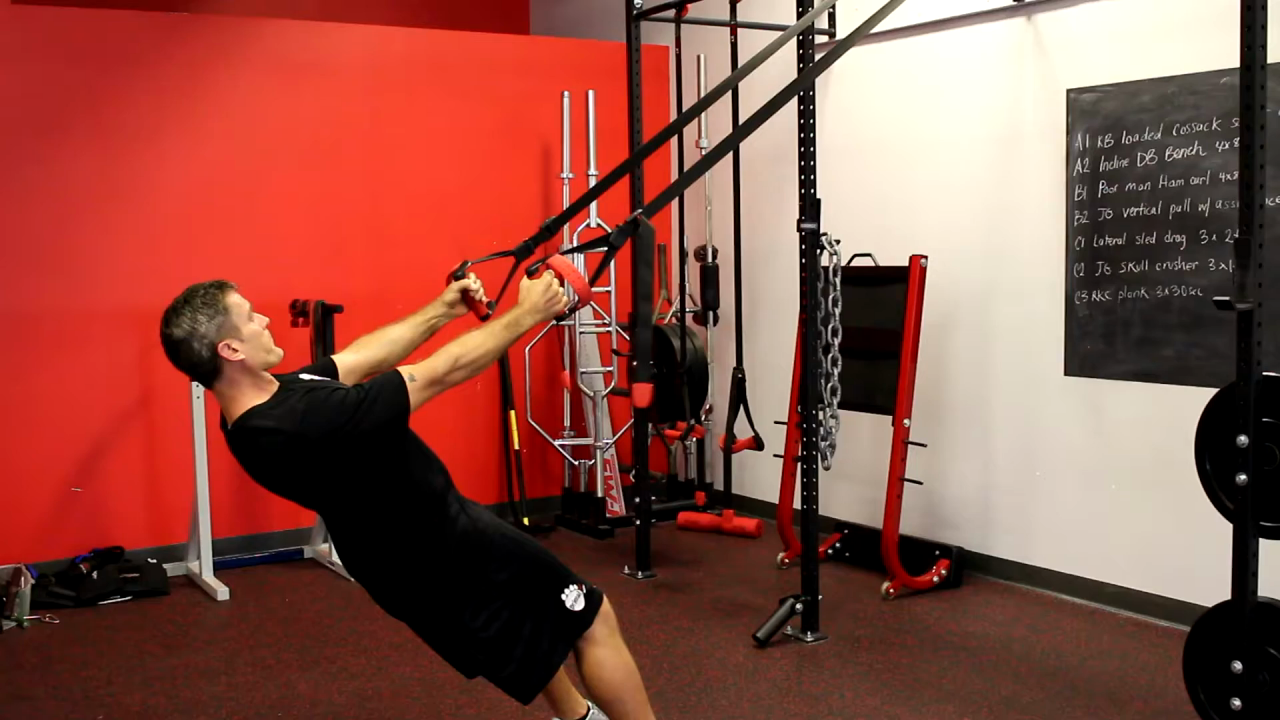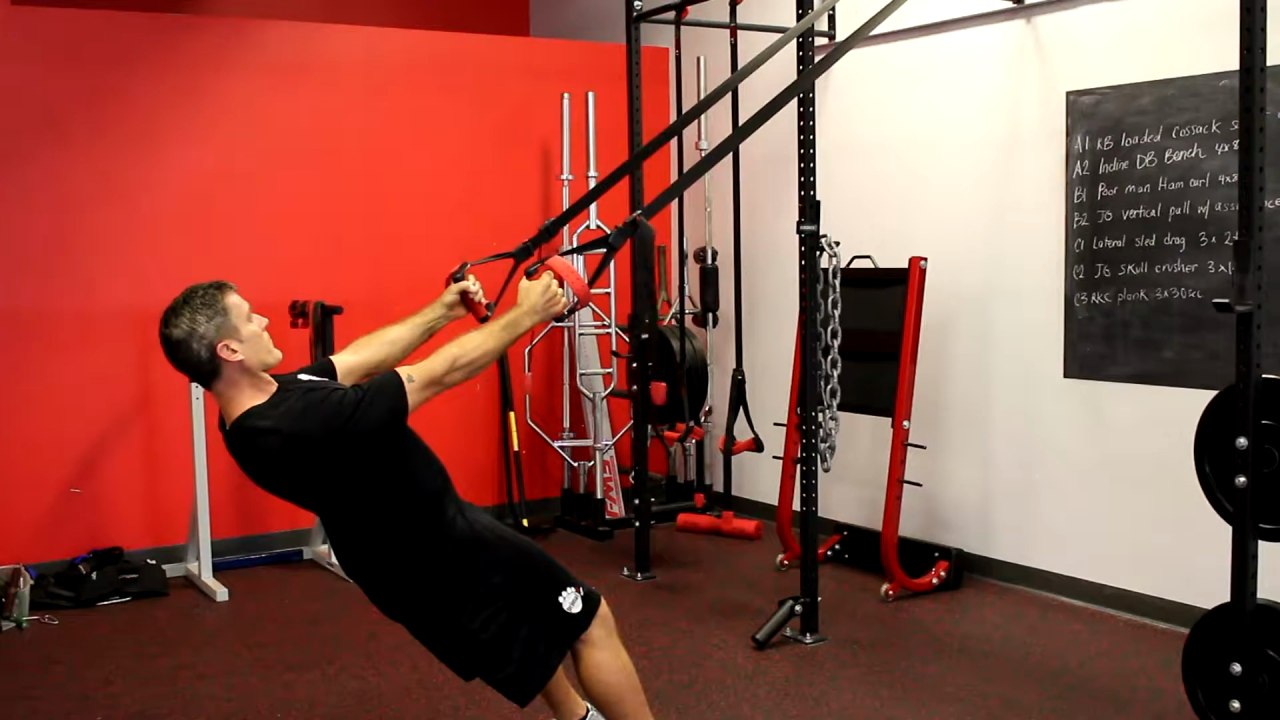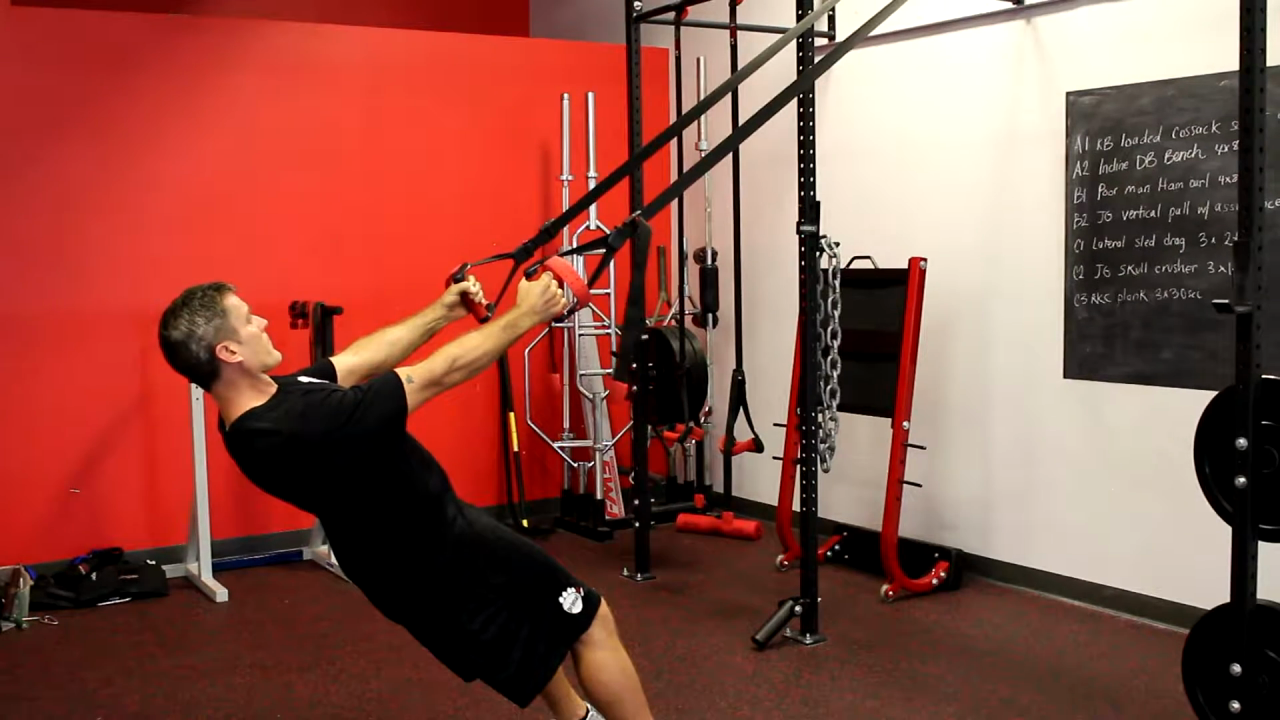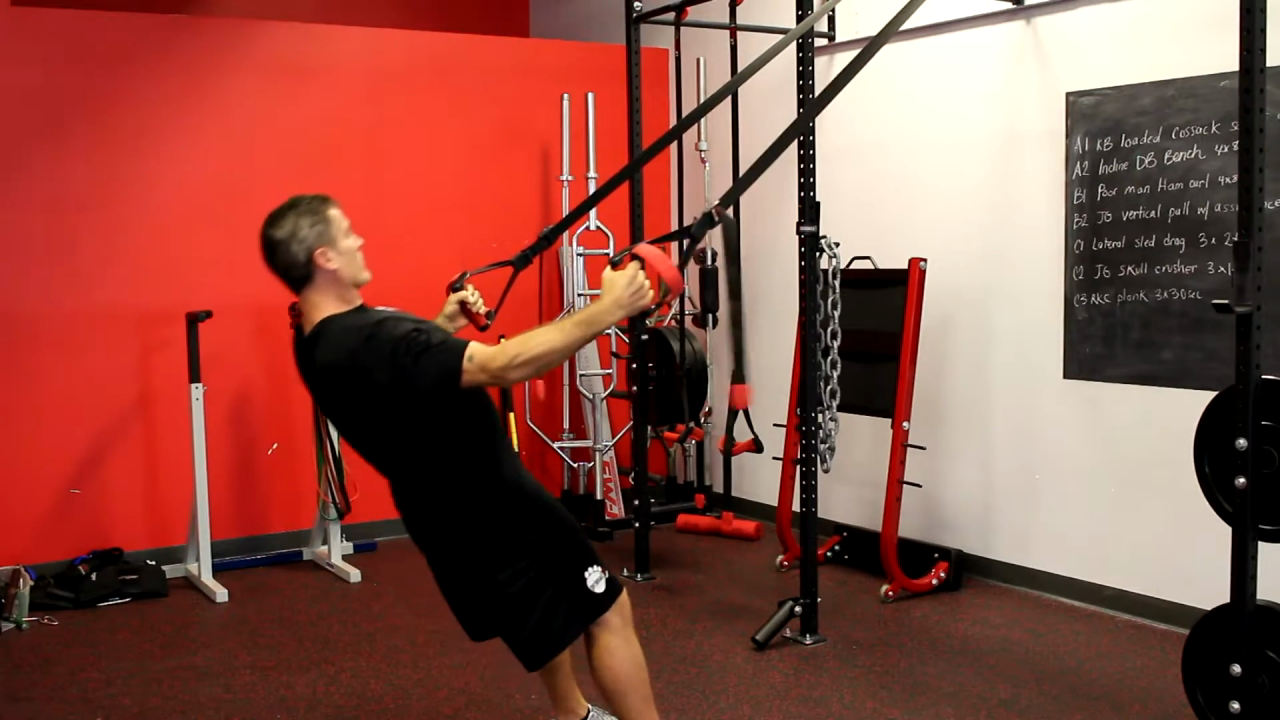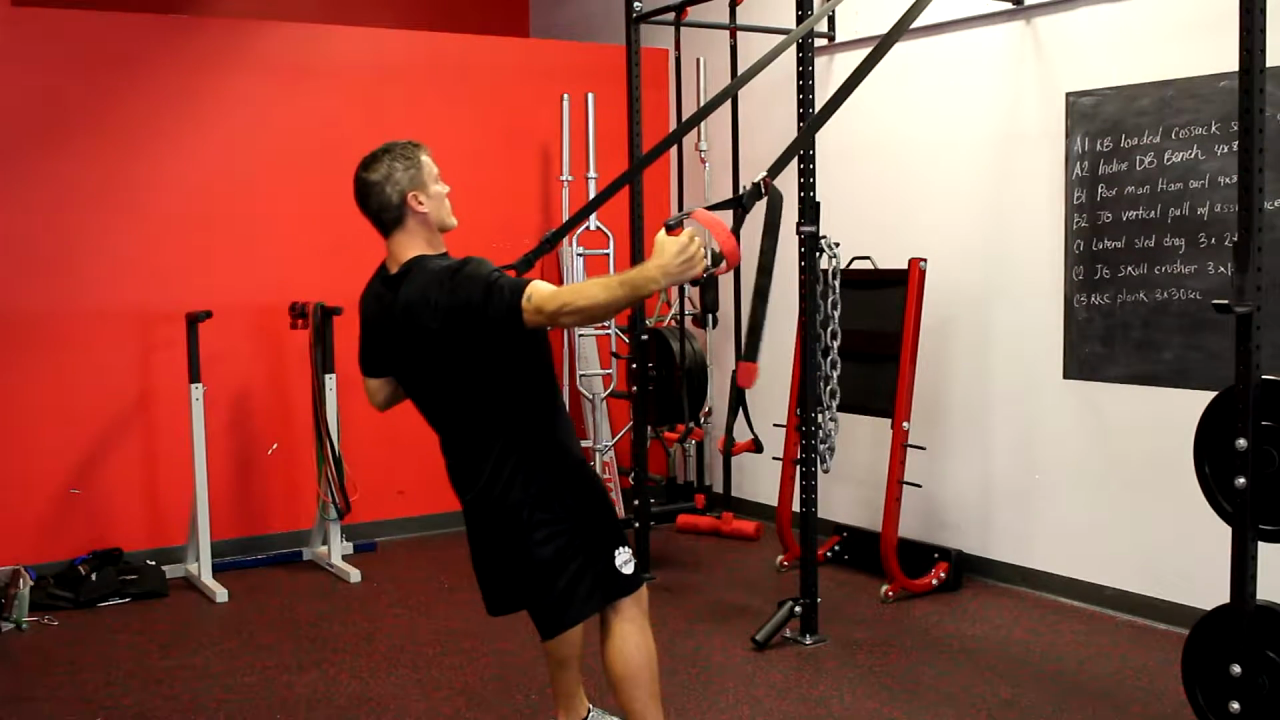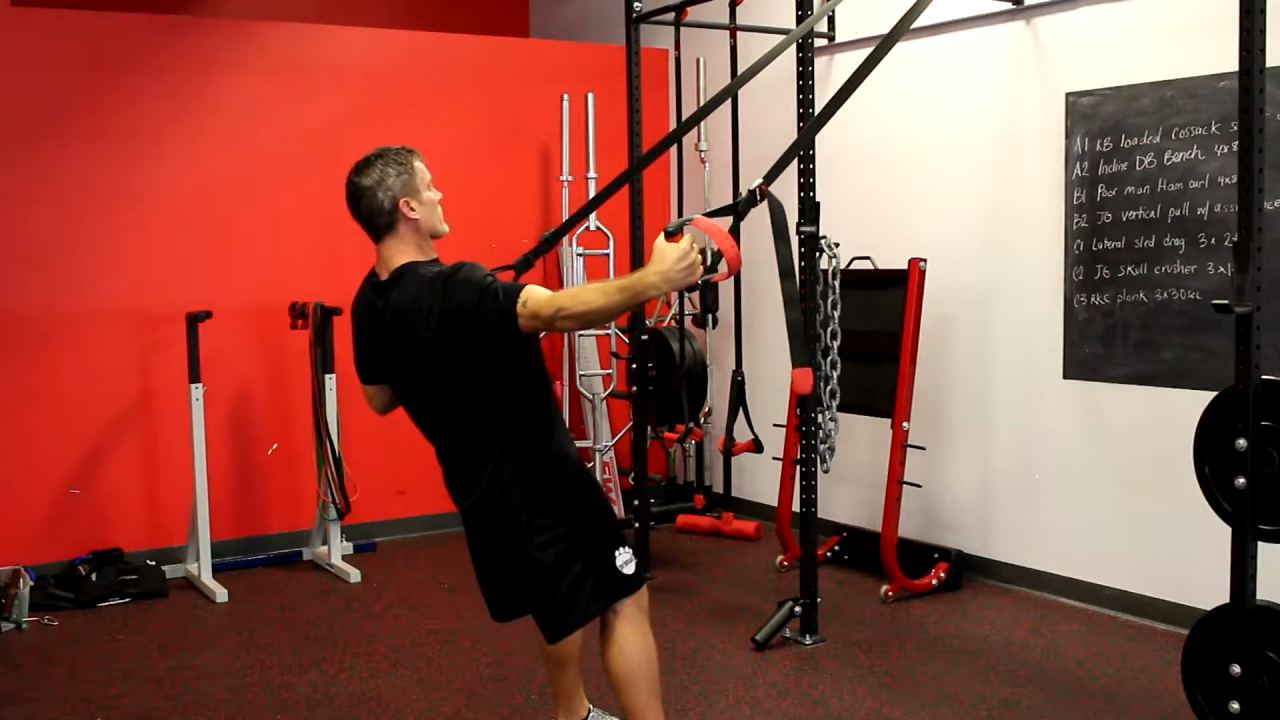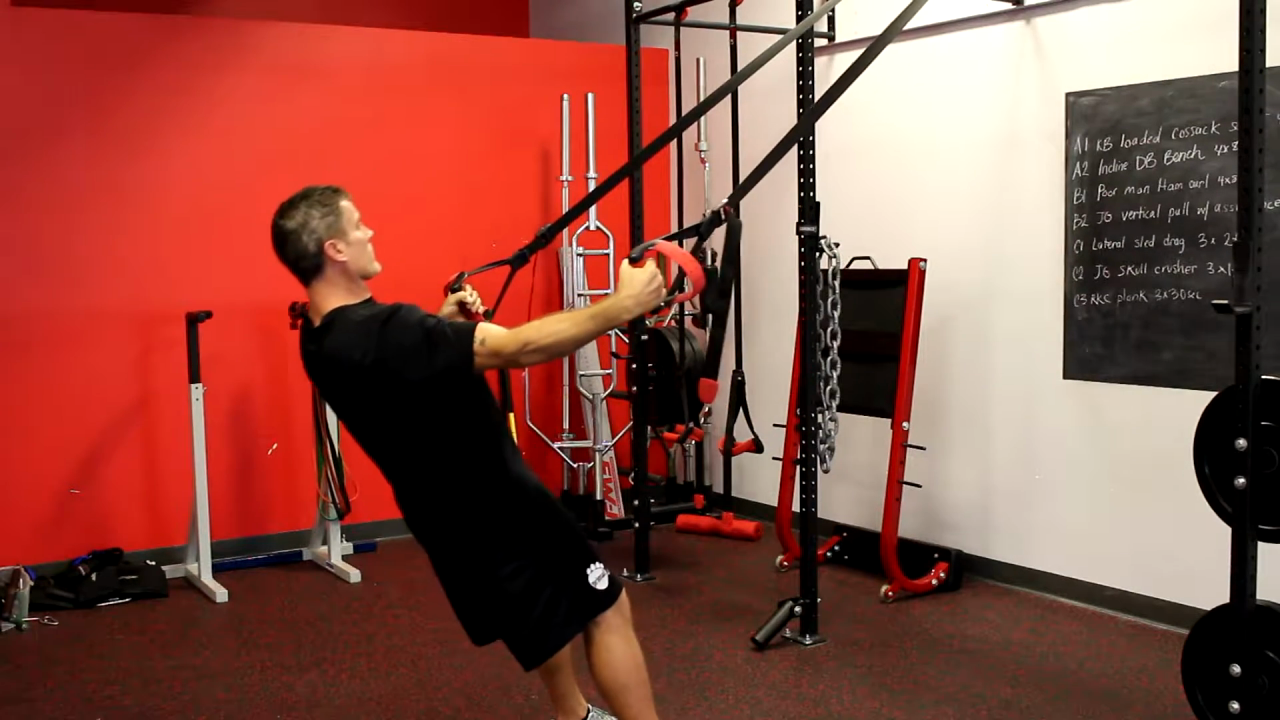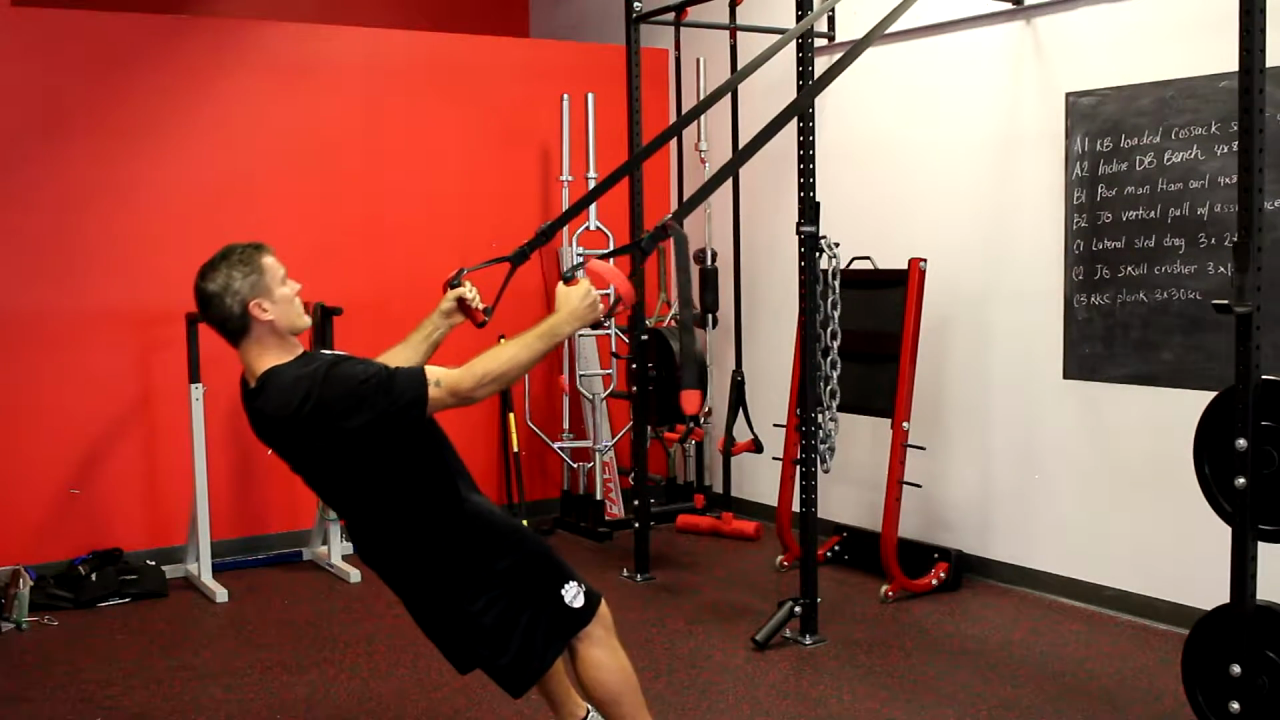
dt=0.7s
person 1, frame 1
left shoulder: (265, 406)
right shoulder: (309, 421)
left elbow: (360, 357)
right elbow: (441, 372)
left wrist: (442, 308)
right wrist: (527, 312)
left hip: (420, 540)
right hip: (446, 554)
left knee: (544, 614)
right knee: (595, 620)
person 1, frame 2
left shoulder: (265, 403)
right shoulder: (308, 423)
left elbow: (360, 358)
right elbow: (440, 373)
left wrist: (442, 310)
right wrist: (526, 314)
left hip: (419, 543)
right hip: (444, 559)
right knee: (592, 623)
person 1, frame 3
left shoulder: (262, 407)
right shoulder: (306, 425)
left elbow: (360, 360)
right elbow: (438, 374)
left wrist: (442, 311)
right wrist: (525, 314)
left hip: (416, 540)
right hip: (441, 558)
left knee: (545, 615)
right knee: (593, 625)
person 1, frame 4
left shoulder: (324, 340)
right shoulder: (365, 343)
right elbow: (502, 366)
left wrist: (445, 324)
right wrist: (608, 309)
left hip: (450, 502)
right hip: (484, 506)
left knee: (557, 607)
right knee: (608, 613)
person 1, frame 5
left shoulder: (380, 297)
right shoulder: (457, 284)
left elbow: (380, 393)
right elbow: (560, 307)
right wrist: (657, 273)
left hip: (486, 477)
right hip: (536, 474)
left knee: (565, 592)
right knee: (624, 601)
person 1, frame 6
left shoulder: (371, 304)
right shoulder: (450, 291)
left elbow: (381, 398)
right elbow: (559, 312)
right wrist: (656, 279)
left hip: (483, 484)
right hip: (533, 478)
left knee: (564, 597)
right knee: (625, 602)
person 1, frame 7
left shoulder: (323, 338)
right shoulder: (381, 332)
right elbow: (518, 348)
left wrist: (445, 326)
right wrist: (622, 304)
left hip: (445, 507)
right hip: (489, 505)
left knee: (554, 608)
right knee: (607, 611)
person 1, frame 8
left shoulder: (273, 388)
right shoulder: (321, 391)
left elbow: (375, 384)
right elbow: (465, 386)
left wrist: (439, 321)
right wrist: (563, 321)
left hip: (410, 537)
right hip: (450, 542)
left knee: (541, 618)
right knee: (589, 625)
